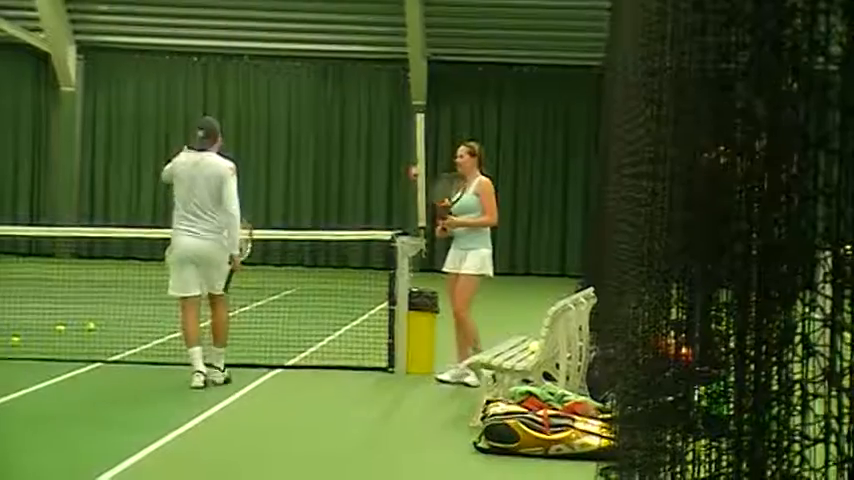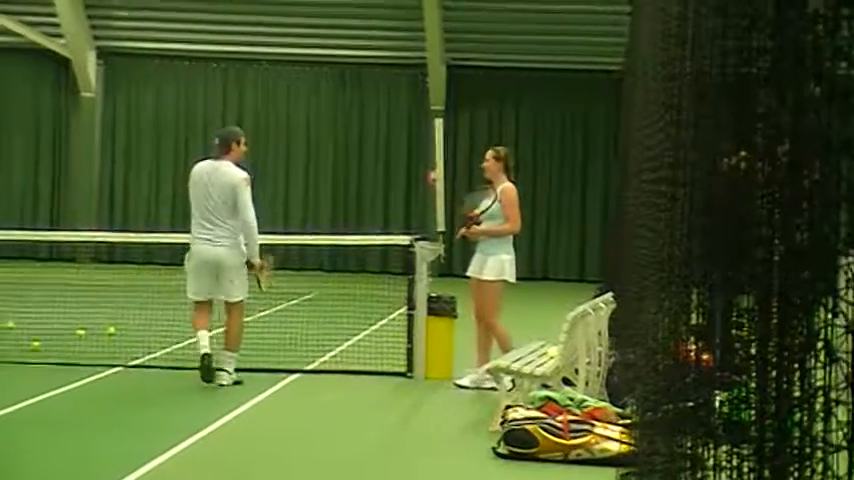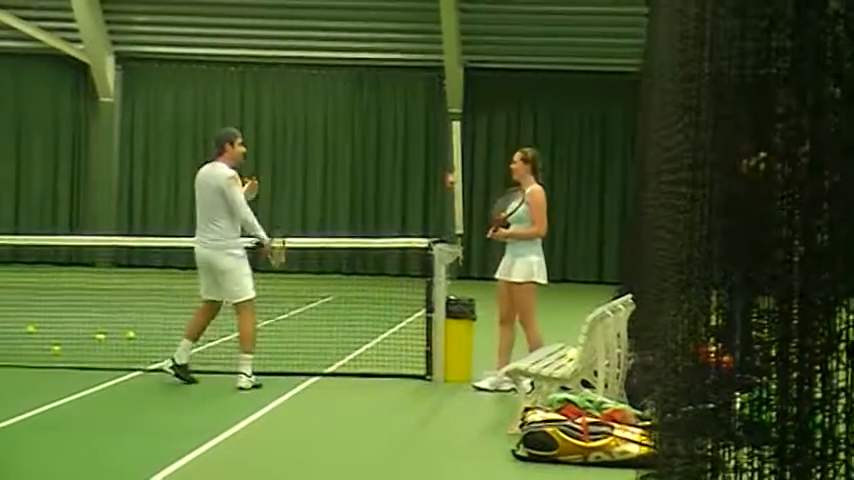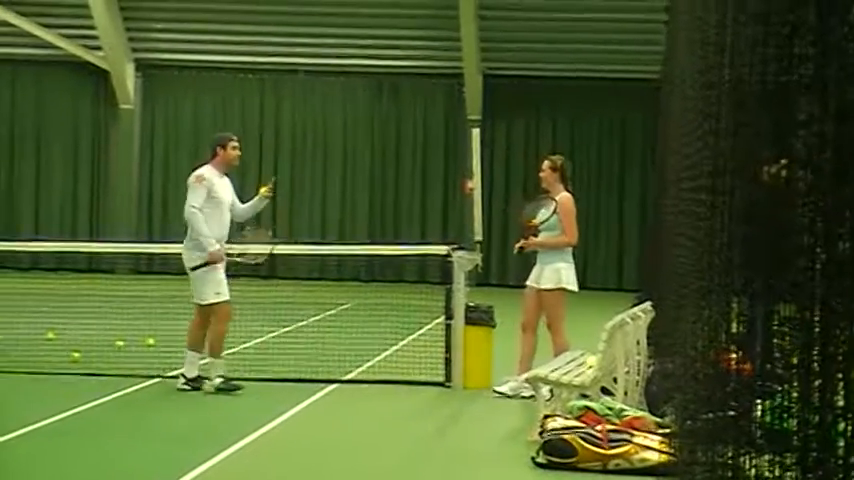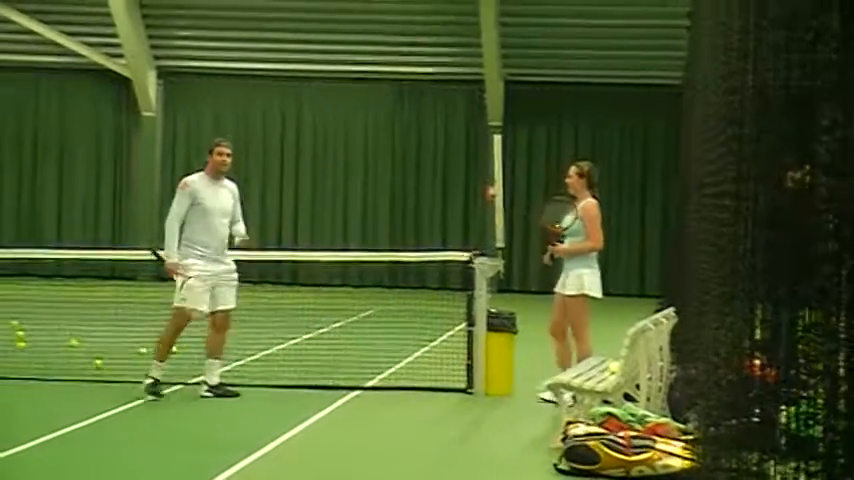
dt=0.3s
person 1, frame 1
left shoulder: (180, 162)
right shoulder: (225, 167)
left elbow: (165, 176)
right elbow: (231, 210)
right wrist: (234, 250)
left hip: (183, 243)
right hip: (213, 244)
left knee: (189, 308)
right knee: (219, 305)
left ankle: (199, 370)
right ankle: (217, 368)
person 1, frame 2
left shoulder: (197, 170)
right shoulder: (239, 177)
right elbow: (248, 219)
right wrist: (254, 255)
left hip: (200, 249)
right hip: (229, 251)
left knee: (201, 308)
right knee: (234, 310)
left ankle: (205, 350)
right ankle: (227, 370)
person 1, frame 3
left shoulder: (205, 172)
right shoulder: (227, 175)
right elbow: (242, 213)
left wrist: (247, 192)
right wrist: (262, 237)
left hip: (207, 249)
right hip: (226, 250)
left knee: (209, 307)
right knee: (247, 310)
left ankle: (178, 361)
right ankle: (245, 374)
person 1, frame 4
left shoulder: (225, 181)
right shoulder: (202, 176)
left elbow: (239, 213)
right elbow: (191, 213)
left wrist: (261, 199)
right wrist: (211, 246)
left hip: (211, 255)
right hip: (202, 254)
left knee: (204, 314)
right knee: (222, 312)
left ankle: (189, 374)
right ankle: (217, 376)
person 1, frame 5
left shoulder: (231, 189)
right shoulder: (190, 184)
left elbow: (238, 222)
right elbow: (173, 221)
left wrist: (241, 234)
right wrist: (171, 257)
left hip: (223, 264)
right hip: (194, 263)
left knee: (221, 322)
right knee: (180, 319)
left ankle: (212, 382)
right ankle: (154, 375)
person 2, frame 1
left shoulder: (483, 183)
right shoulder: (460, 186)
left elbow: (491, 219)
left wrist: (460, 222)
right wrist: (447, 227)
left hip: (476, 253)
right hip: (457, 251)
left knee: (462, 311)
right knee: (456, 312)
right ankle: (462, 367)
person 2, frame 2
left shoulder: (508, 189)
right shoulder: (490, 190)
left elbow: (514, 227)
left wrist: (483, 231)
right wrist: (472, 232)
left hip: (498, 258)
right hip: (481, 256)
left knee: (490, 319)
right knee: (479, 318)
right ankle: (482, 373)
person 2, frame 3
left shoulder: (535, 192)
right shoulder: (520, 192)
left elbow: (540, 230)
left wrist: (509, 234)
right wrist: (502, 233)
left hip: (526, 261)
right hip: (510, 259)
left knee: (527, 322)
right knee: (505, 320)
right ankle: (501, 375)
person 2, frame 4
left shoulder: (565, 200)
left elbow: (571, 239)
left wrist: (539, 243)
right wrist: (531, 243)
left hip: (556, 269)
right hip: (541, 267)
left knee: (555, 328)
right knee: (527, 325)
right ankle: (522, 382)
person 2, frame 5
left shoulder: (589, 206)
right shoulder: (577, 206)
left elbow: (596, 244)
left wrist: (566, 250)
right wrist: (559, 250)
left hip: (581, 274)
right hip: (569, 274)
left knee: (579, 335)
right knee: (556, 330)
